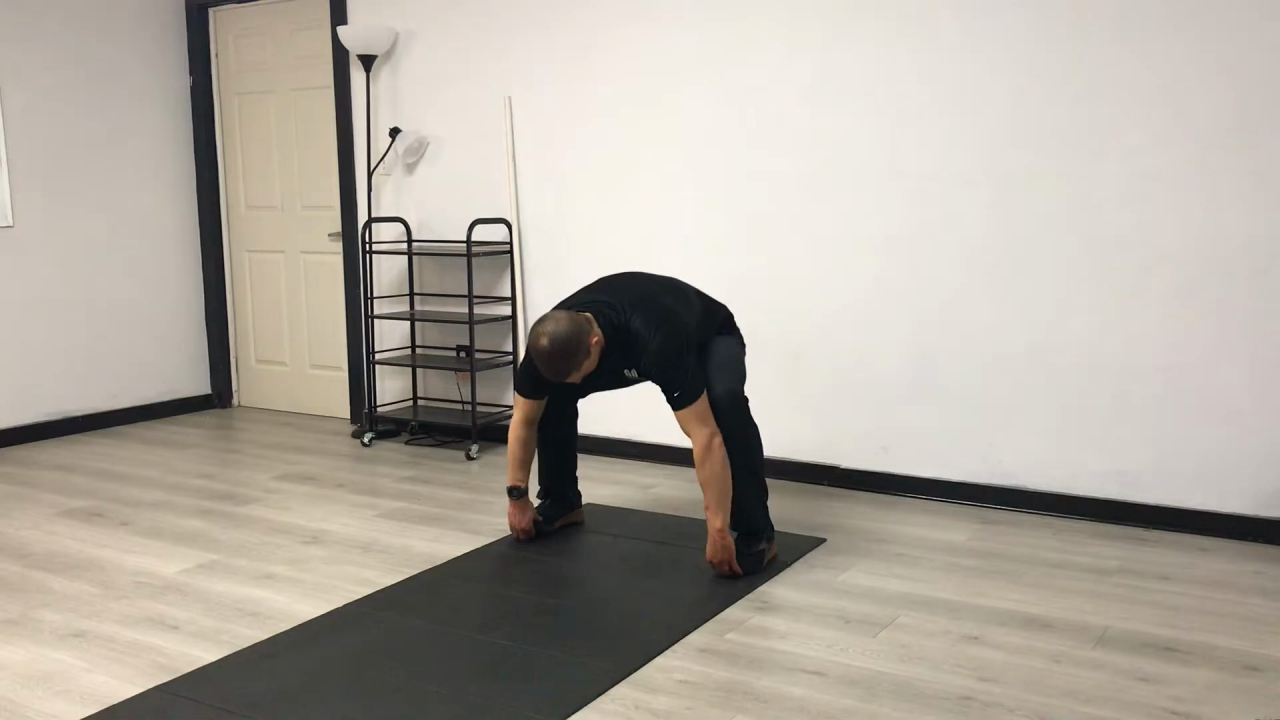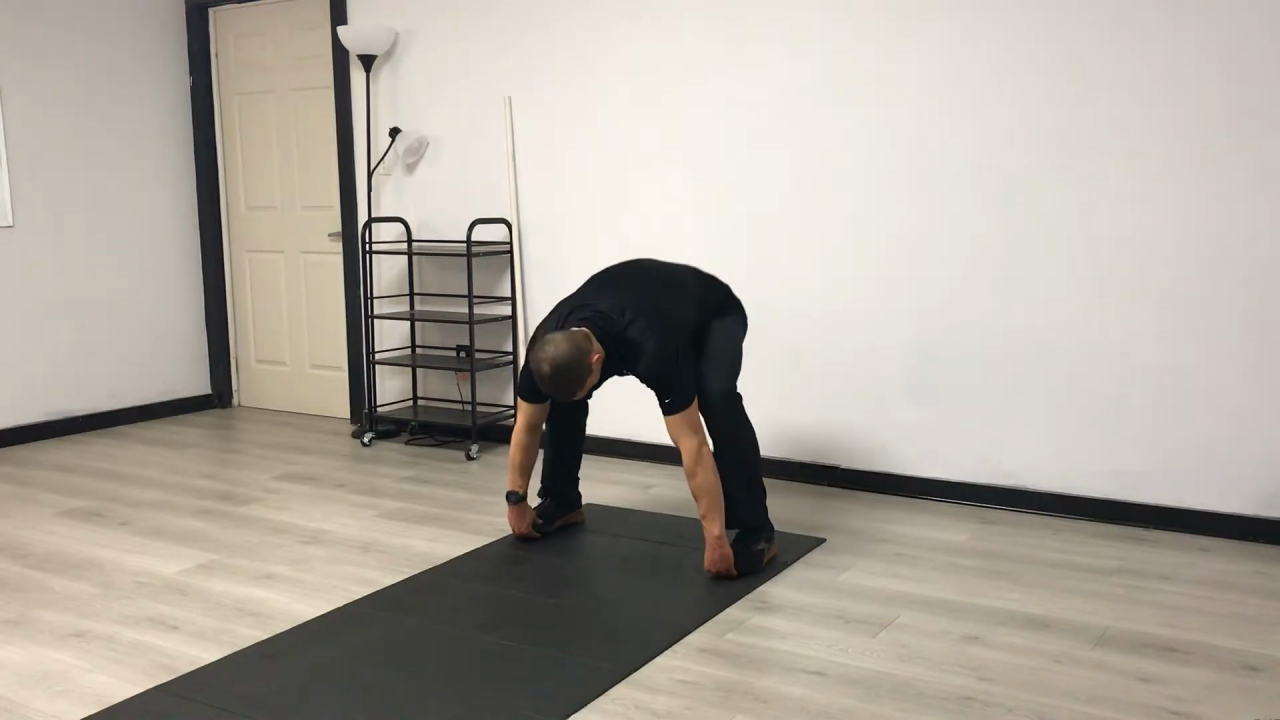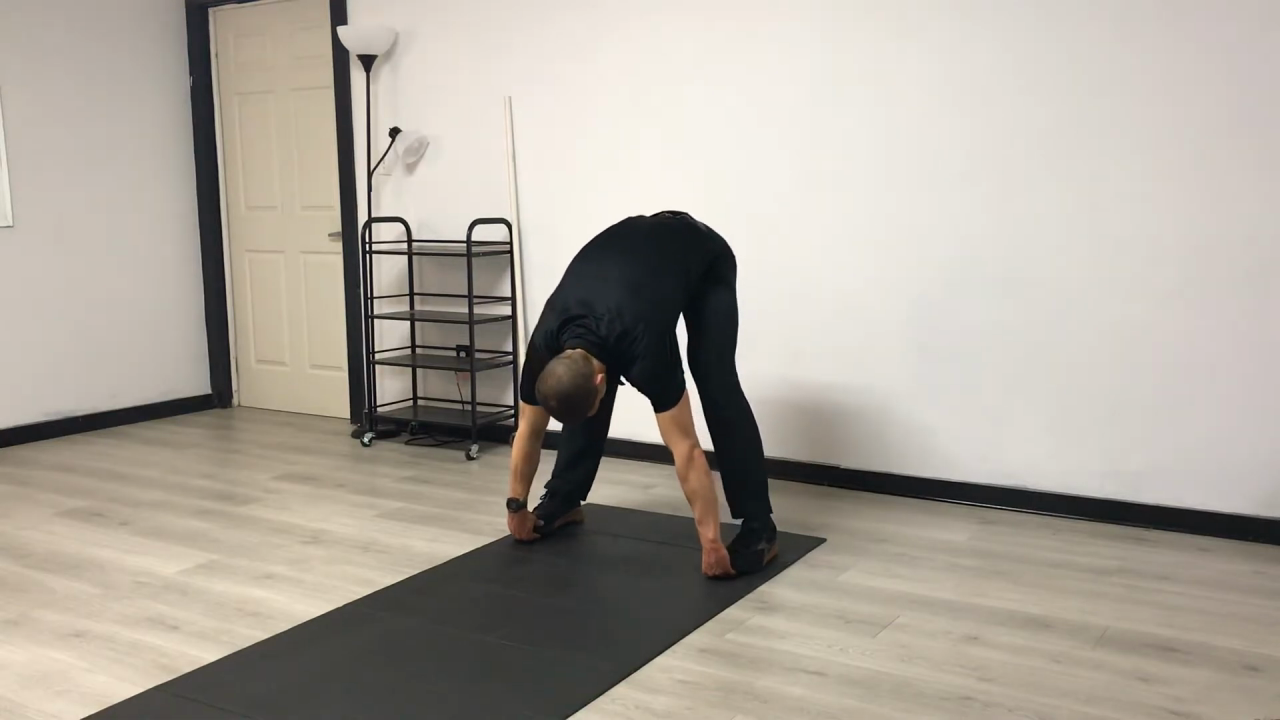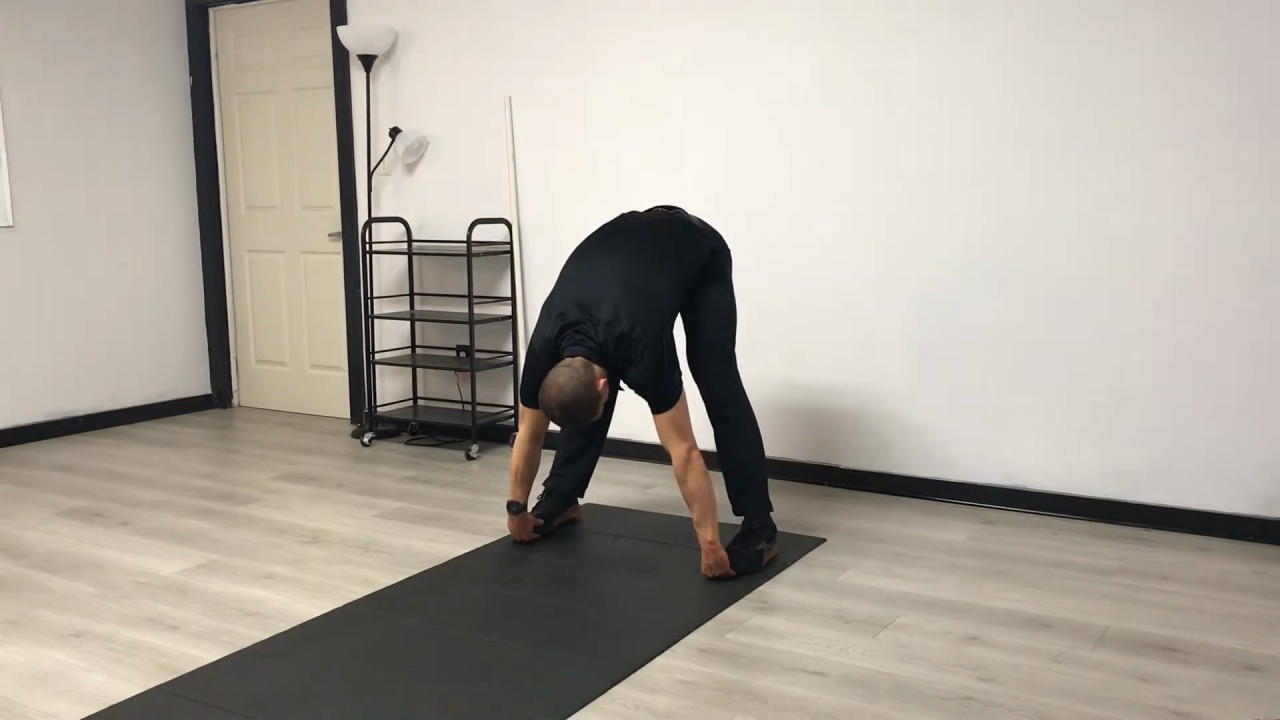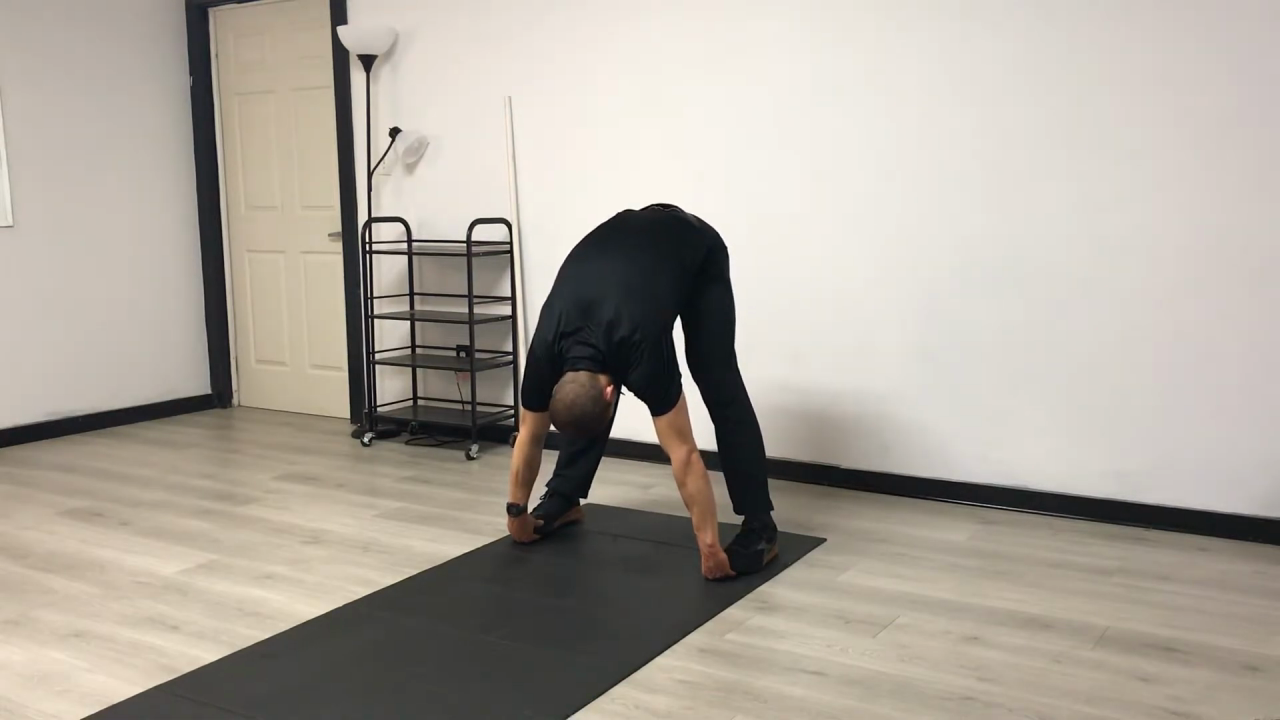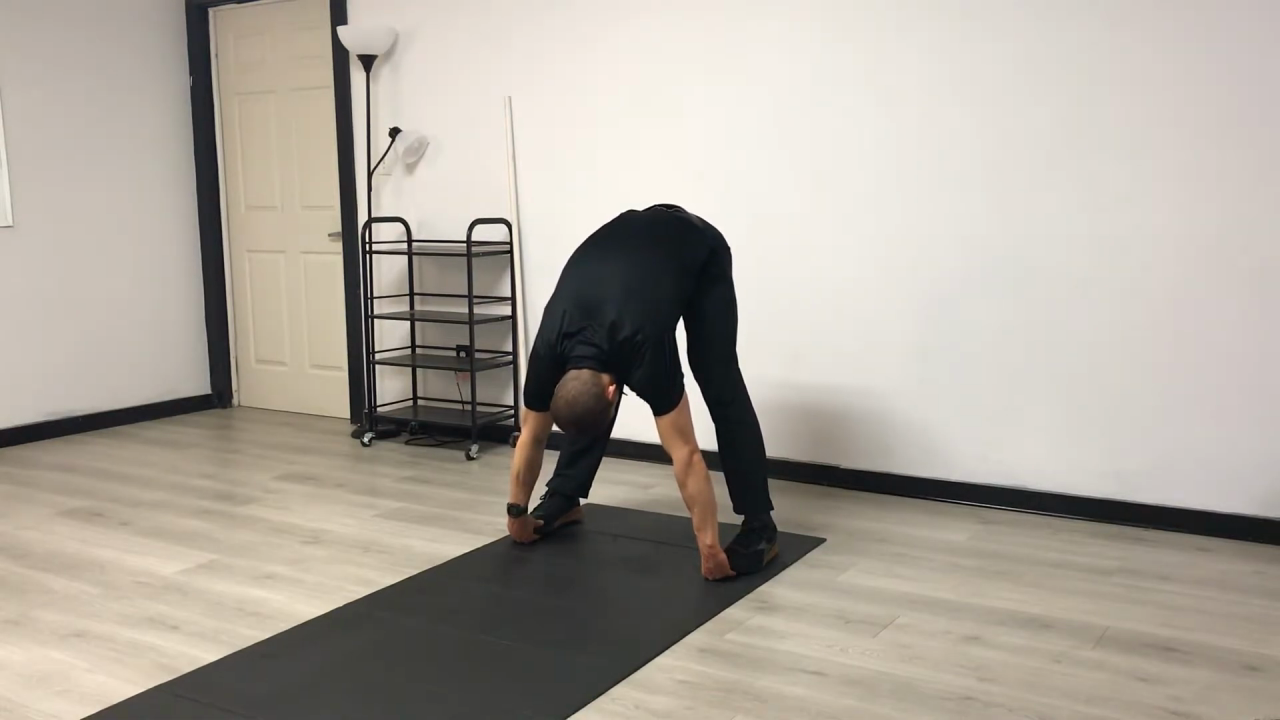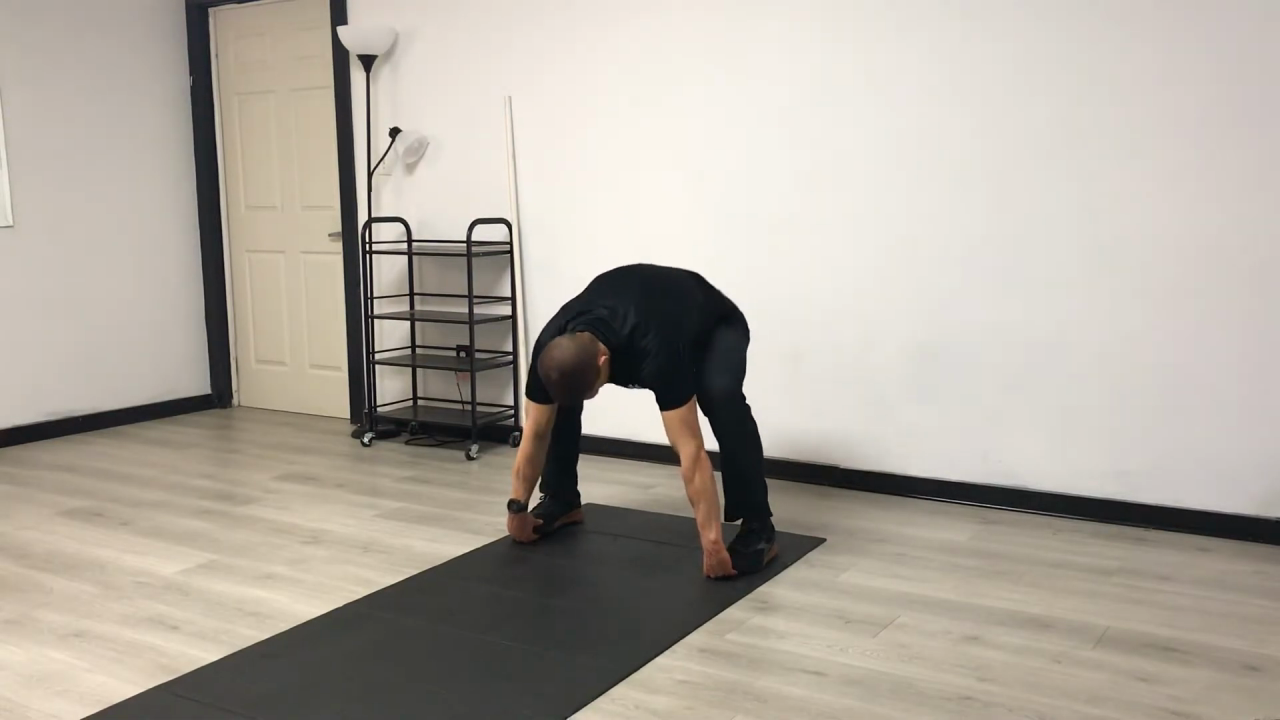
dt=0.7s
person 1, frame 1
left shoulder: (657, 343)
right shoulder: (551, 342)
left elbow: (705, 437)
right elbow: (523, 420)
left wrist: (718, 531)
right wrist: (517, 497)
left hip: (711, 336)
left knee: (725, 400)
right knee: (552, 395)
left ankle: (756, 533)
right ankle: (562, 503)
person 1, frame 2
left shoulder: (653, 349)
right shoulder: (550, 348)
left elbow: (692, 445)
right elbow: (526, 427)
left wrist: (715, 538)
right wrist: (516, 501)
left hip: (714, 315)
left knee: (717, 397)
right knee: (558, 400)
left ankle: (756, 531)
right ankle: (563, 501)
person 1, frame 3
left shoulder: (642, 351)
right shoulder: (546, 349)
left elbow: (685, 449)
right elbow: (528, 431)
left wrist: (711, 542)
right wrist: (516, 508)
left hip: (705, 261)
left knee: (718, 389)
right knee: (585, 398)
left ankle: (759, 527)
right ankle: (564, 500)
person 1, frame 4
left shoulder: (641, 353)
right shoulder: (545, 351)
left elbow: (683, 450)
right elbow: (529, 434)
left wrist: (709, 543)
right wrist: (516, 510)
left hip: (701, 256)
left knee: (719, 389)
right knee: (582, 405)
left ankle: (759, 526)
right ankle: (561, 499)
person 1, frame 5
left shoulder: (641, 356)
right shoulder: (546, 356)
left elbow: (683, 453)
right elbow: (529, 436)
left wrist: (709, 545)
right wrist: (517, 512)
left hip: (698, 252)
left knee: (721, 390)
right knee: (585, 404)
left ankle: (759, 525)
right ankle: (563, 500)
person 1, frame 6
left shoulder: (643, 354)
right shoulder: (549, 355)
left elbow: (684, 454)
right elbow: (531, 438)
left wrist: (709, 546)
right wrist: (516, 513)
left hip: (701, 253)
left knee: (721, 389)
right knee: (588, 407)
left ankle: (759, 525)
right ankle: (564, 499)
person 1, frame 7
left shoulder: (656, 350)
right shoulder: (553, 349)
left elbow: (689, 451)
right elbow: (536, 434)
left wrist: (712, 543)
right wrist: (517, 509)
left hip: (715, 326)
left knee: (722, 396)
right knee: (556, 401)
left ankle: (758, 528)
right ankle: (562, 501)
